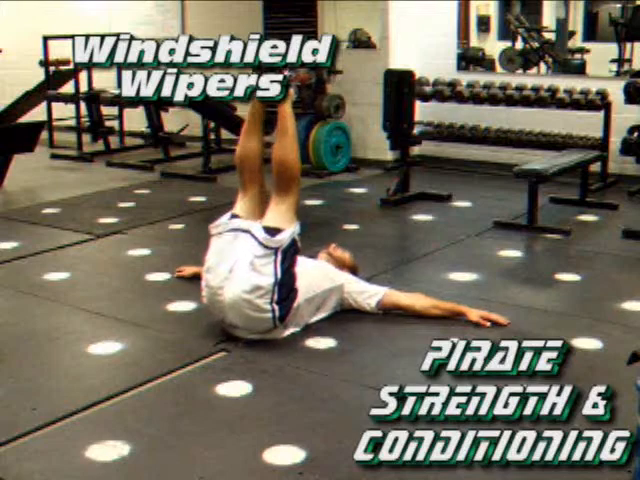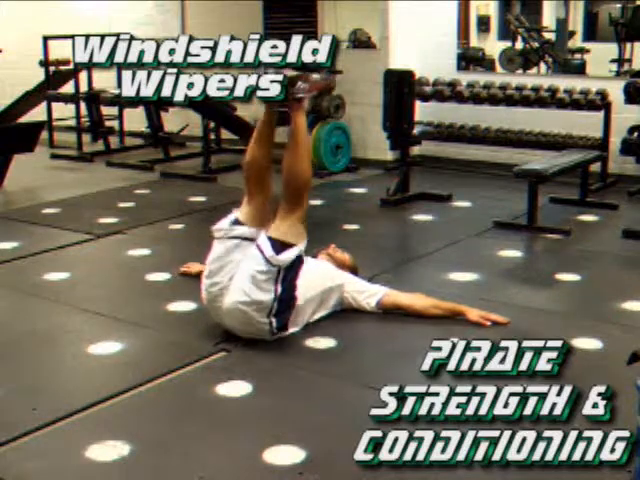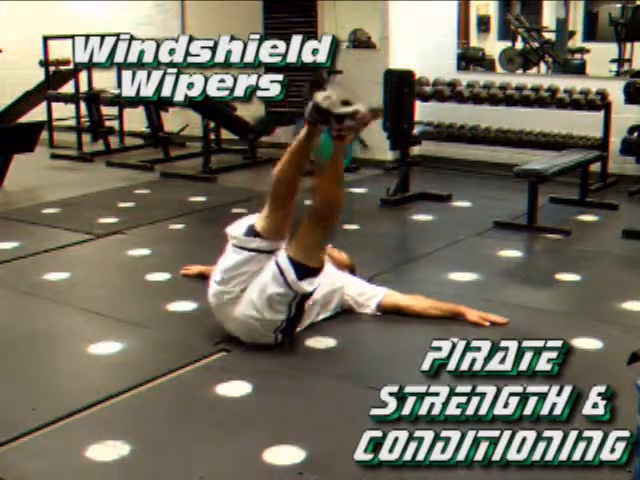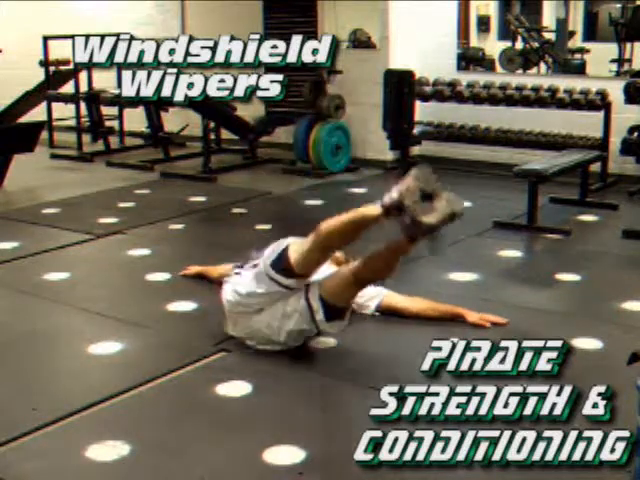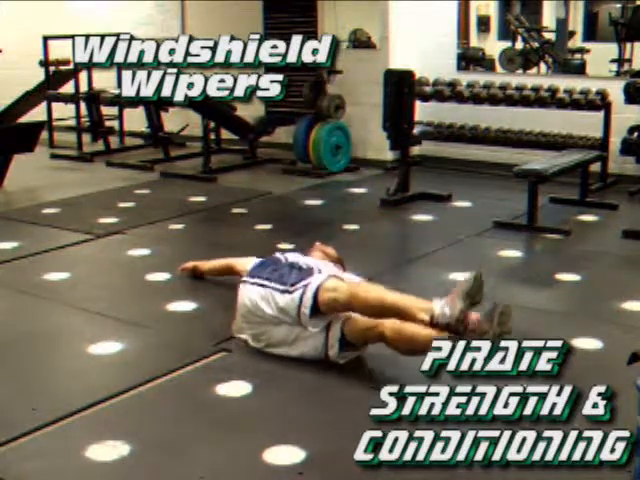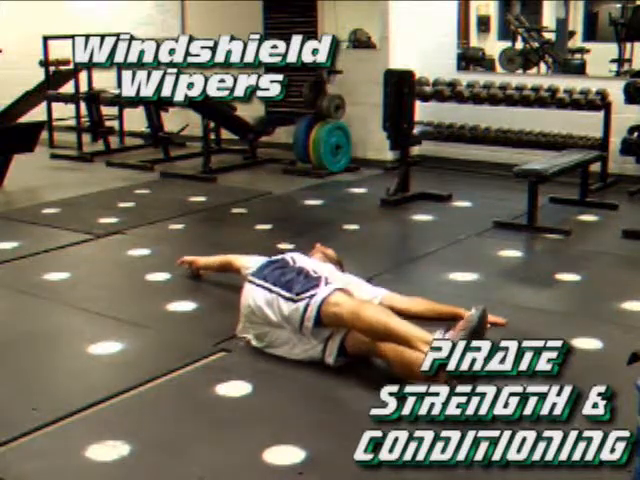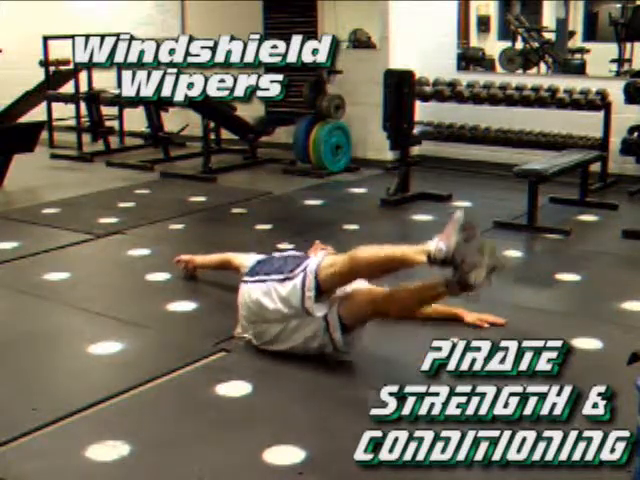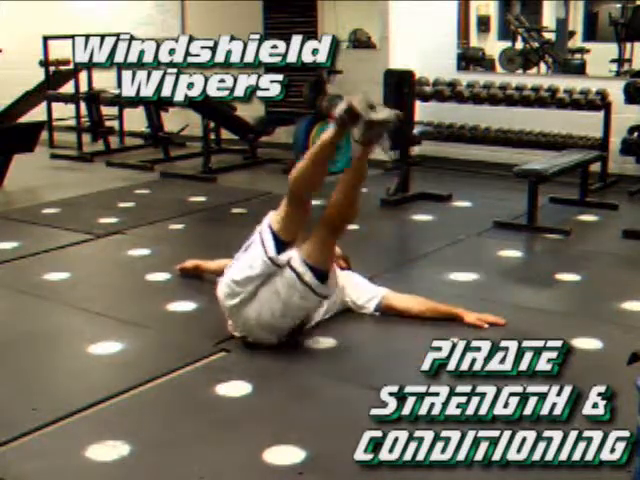
dt=0.5s
person 1, frame 1
left shoulder: (342, 282)
right shoulder: (296, 267)
left elbow: (406, 301)
left wrist: (464, 311)
right wrist: (202, 269)
left hip: (258, 307)
right hip: (222, 289)
left knee: (285, 188)
right knee: (251, 183)
right ankle: (261, 95)
person 1, frame 2
left shoulder: (342, 282)
right shoulder: (298, 267)
left elbow: (406, 301)
left wrist: (464, 310)
left hip: (256, 310)
right hip: (221, 290)
left knee: (293, 201)
right knee: (258, 193)
right ankle: (274, 102)
person 1, frame 3
left shoulder: (344, 283)
right shoulder: (292, 267)
left elbow: (406, 302)
left wrist: (462, 311)
right wrist: (209, 269)
left hip: (261, 321)
right hip: (228, 294)
left knee: (320, 221)
right knee: (279, 207)
right ankle: (313, 126)
person 1, frame 4
left shoulder: (344, 281)
right shoulder: (294, 255)
left elbow: (405, 303)
right elbow: (229, 269)
left wrist: (462, 313)
right wrist: (205, 270)
left hip: (275, 328)
right hip: (246, 295)
left knee: (362, 271)
right knee: (322, 237)
left ankle: (413, 229)
right ankle: (390, 206)
person 1, frame 5
left shoulder: (346, 279)
right shoulder: (279, 264)
right elbow: (233, 263)
left knee: (386, 327)
right knee: (347, 292)
right ankle: (436, 311)
person 1, frame 6
left shoulder: (349, 282)
right shoulder: (283, 265)
left elbow: (405, 303)
right elbow: (233, 260)
left wrist: (459, 312)
left hip: (307, 337)
left knee: (380, 341)
right knee: (346, 308)
right ankle: (437, 344)
person 1, frame 7
left shoulder: (346, 286)
right shoulder: (277, 263)
left elbow: (396, 298)
right elbow: (232, 258)
left wrist: (460, 314)
left hip: (295, 330)
left knee: (374, 299)
right knee: (347, 263)
right ankle: (433, 252)
person 1, frame 8
left shoulder: (343, 281)
right shoulder: (296, 265)
left elbow: (402, 302)
left wrist: (461, 313)
left hip: (270, 318)
right hip: (239, 296)
left knee: (330, 225)
right knee: (298, 203)
right ankle: (341, 128)
